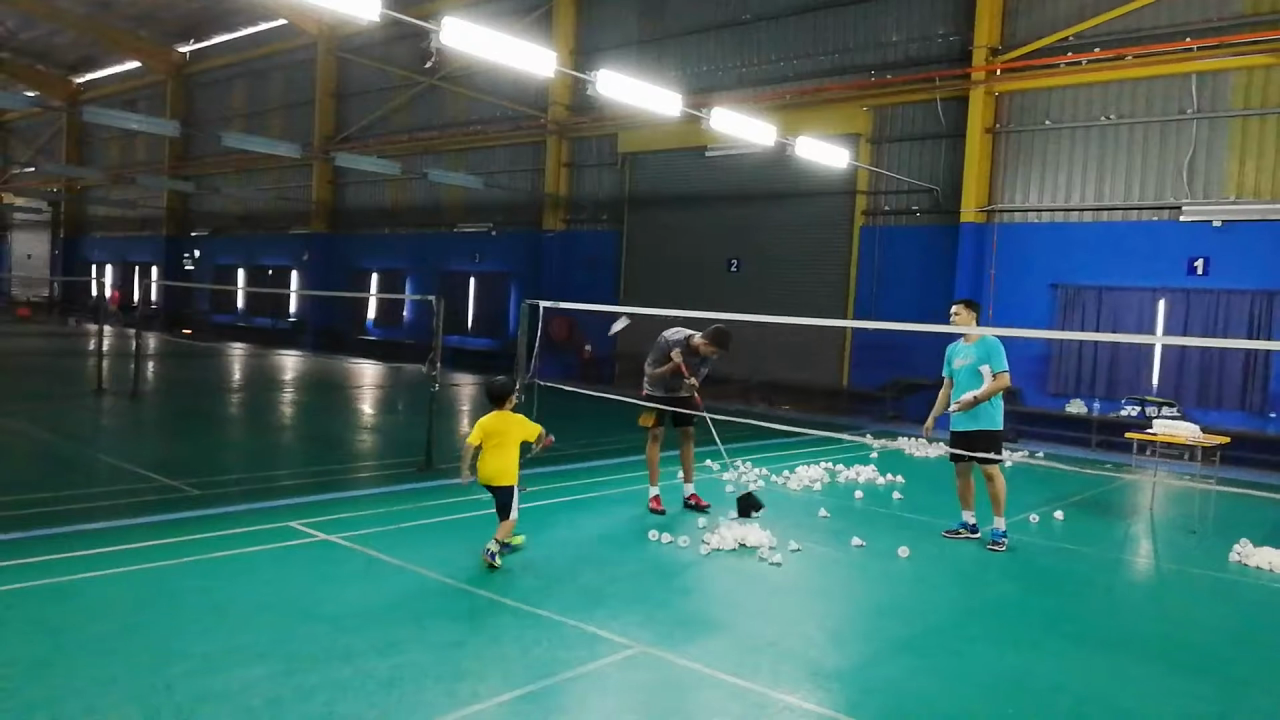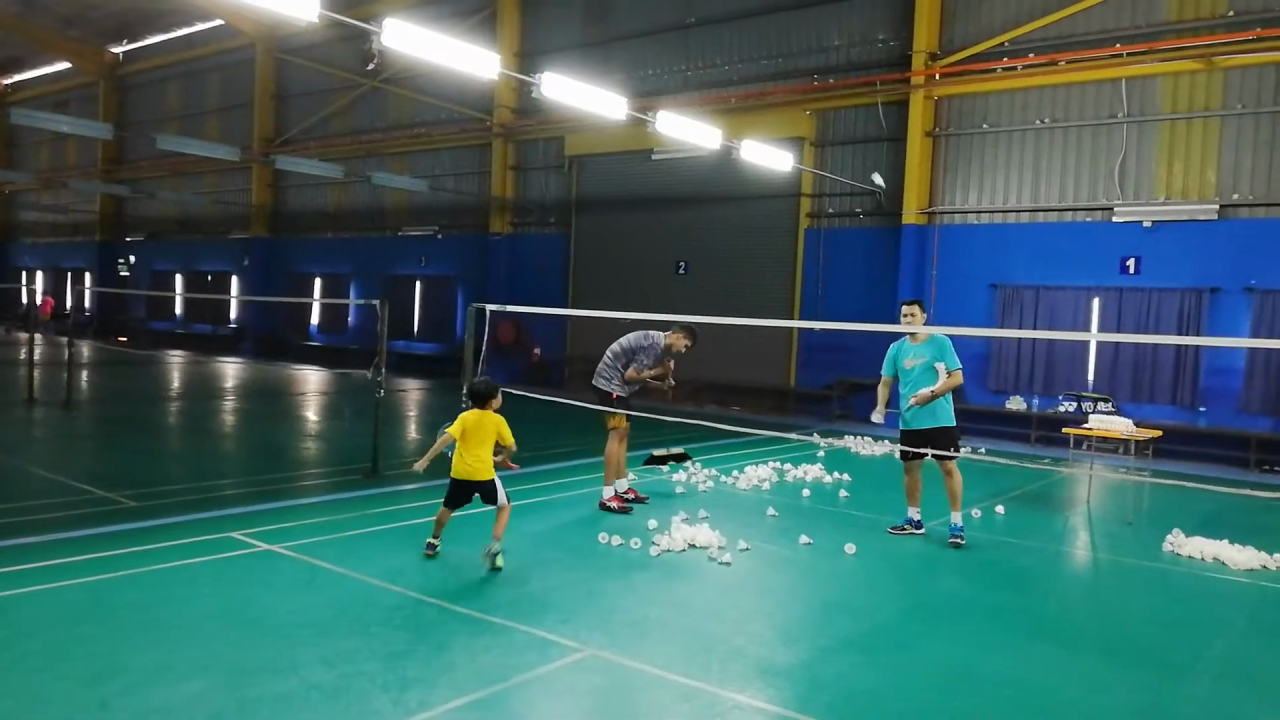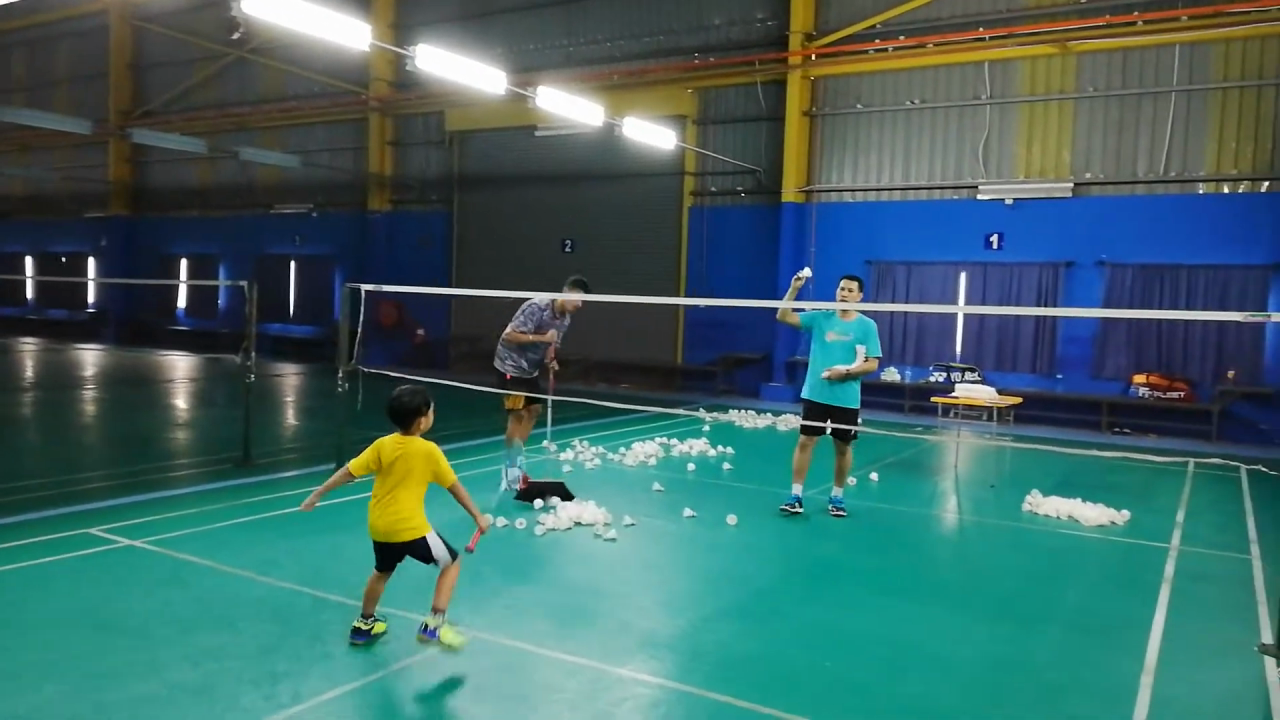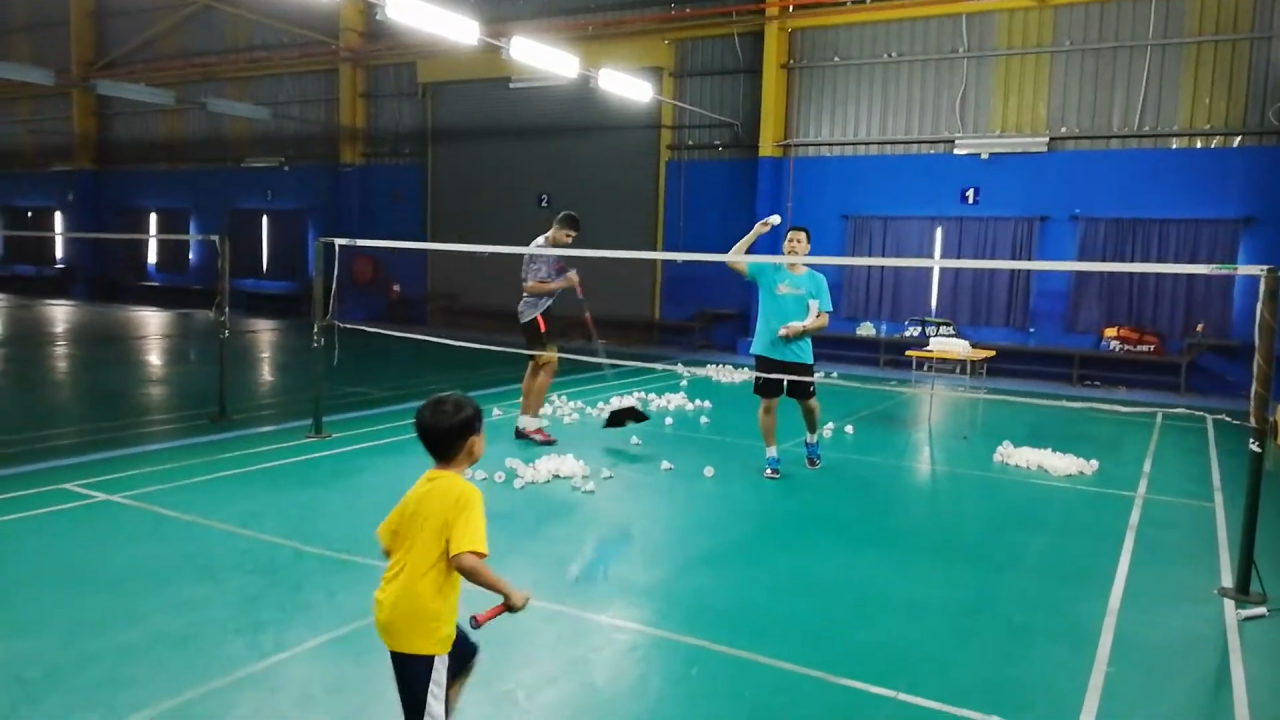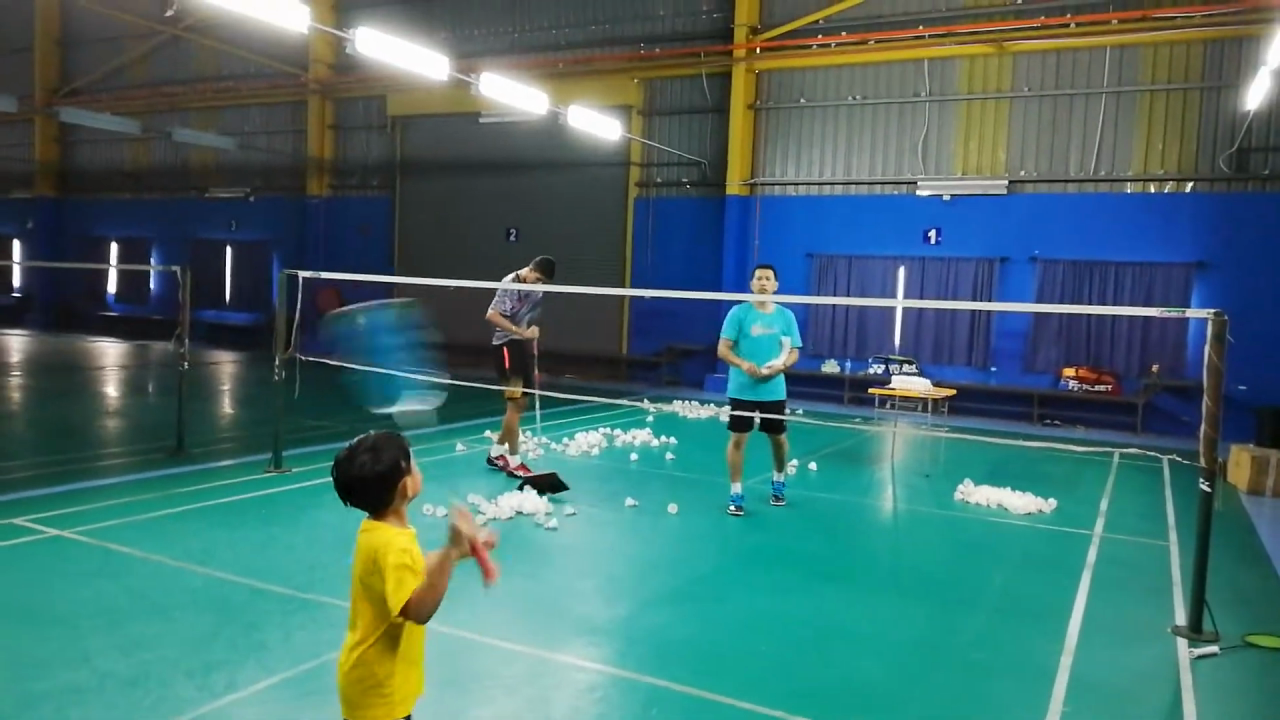
dt=1s
person 1, frame 1
left shoulder: (484, 422)
right shoulder: (518, 420)
left elbow: (469, 446)
right elbow: (540, 432)
left wrist: (465, 470)
right wrist: (541, 442)
left hip: (485, 475)
right hip: (505, 476)
left knee: (504, 506)
right knee: (509, 518)
left ankle: (507, 538)
right ankle: (492, 548)
person 1, frame 2
left shoulder: (464, 417)
right shoulder: (498, 421)
left elbow: (447, 438)
right elbow: (511, 447)
left wrist: (425, 460)
right wrist: (503, 458)
left hip: (459, 472)
right hip: (483, 474)
left knee: (448, 507)
right knee: (504, 506)
left ankle: (433, 542)
right ankle: (494, 548)
person 1, frame 3
left shoulder: (381, 446)
right shoulder: (430, 451)
left elbow: (349, 472)
right elbow: (454, 486)
left wrist: (318, 493)
right wrist: (477, 515)
left hip: (380, 525)
right hip: (410, 526)
left knee: (383, 570)
right knee: (452, 563)
left ankle: (364, 623)
right ankle: (435, 624)
person 1, frame 4
left shoulder: (422, 488)
right shoulder: (465, 495)
left elbow: (388, 544)
right elbow: (465, 561)
right wrist: (507, 591)
left hip: (397, 609)
right hip: (419, 623)
left knee: (462, 661)
person 1, frame 5
left shoulder: (381, 531)
right shoulder: (388, 546)
right elbow: (420, 609)
left wrist: (462, 548)
right wrist: (451, 552)
right hip: (377, 689)
person 2, frame 1
left shoulder: (991, 344)
right shoulder: (952, 349)
left elbow: (1003, 381)
right elbow: (947, 387)
left wrist: (973, 399)
right wrist: (933, 417)
left hip: (986, 422)
right hip: (959, 422)
left knee: (991, 471)
right knee: (962, 470)
left ankle: (1000, 529)
right ankle: (969, 523)
person 2, frame 2
left shoulder: (941, 343)
right shoulder: (896, 348)
left elbow: (957, 377)
right elbow: (885, 382)
left wrist: (931, 394)
right wrist: (880, 406)
left hip: (941, 419)
right hip: (910, 421)
left knee: (948, 466)
right knee: (911, 467)
left ankle: (956, 524)
right ankle: (914, 519)
person 2, frame 3
left shoulder: (867, 326)
right shoulder: (820, 318)
left elbow: (872, 364)
right elbow: (783, 317)
left wrist: (845, 371)
right wrist: (794, 289)
left hip: (847, 399)
right hip: (815, 394)
left knee: (843, 447)
right knee: (805, 442)
left ankle: (837, 497)
right ankle: (796, 496)
person 2, frame 4
left shoulder: (816, 280)
right shoulder: (767, 271)
left elbow: (823, 320)
right elbow: (732, 260)
left wrist: (802, 328)
right wrist: (756, 232)
left hip: (800, 353)
right hip: (767, 350)
left knee: (808, 402)
right knee: (768, 404)
left ankle: (812, 441)
right ankle: (771, 456)
person 2, frame 5
left shoulder: (786, 316)
right shoulder: (739, 313)
left elbow: (794, 352)
right elbow: (722, 349)
left wrist: (780, 366)
right wrist: (743, 364)
left hip: (774, 390)
right hip: (742, 390)
left knee: (778, 438)
right knee: (738, 439)
left ankle: (778, 481)
right ankle: (736, 493)
person 3, frame 1
left shoulder: (706, 354)
right shoulder: (670, 340)
left elbow: (693, 382)
right elbow: (651, 375)
left wrist: (692, 385)
right wrist: (672, 365)
left hip: (680, 391)
right hip: (656, 389)
left knee: (688, 434)
right knee: (656, 434)
left ankle: (689, 493)
right ankle: (654, 494)
person 3, frame 2
left shoulder: (657, 343)
right shoulder: (654, 345)
right elbow: (630, 375)
left wrist: (660, 383)
right wrist: (659, 371)
left hip: (616, 385)
right hip: (610, 383)
left knee: (623, 433)
right knee: (617, 434)
left ankle: (622, 488)
right ankle: (608, 497)
person 3, frame 3
left shoulder: (565, 320)
right shoulder: (536, 308)
right elbow: (508, 335)
left wrist: (550, 361)
right wrist: (540, 338)
left hip: (530, 368)
right hip: (511, 365)
left knee: (534, 410)
right knee: (517, 415)
left ankle: (513, 463)
right ankle: (512, 474)
person 3, frame 4
left shoulder: (549, 248)
right shoulder: (540, 250)
right elbow: (532, 287)
left wrist: (564, 277)
right wrist: (564, 283)
left hip: (537, 313)
right hip: (535, 313)
left knee: (535, 367)
right knee: (548, 366)
left ankle: (524, 424)
right ankle: (533, 425)
person 3, frame 5
left shoulder: (532, 287)
right shoulder: (510, 285)
right elbow: (492, 316)
right wrist: (521, 332)
left hip: (522, 346)
right hip: (507, 346)
left knee: (521, 402)
right knee: (516, 403)
left ankle: (496, 452)
right ankle: (514, 461)
